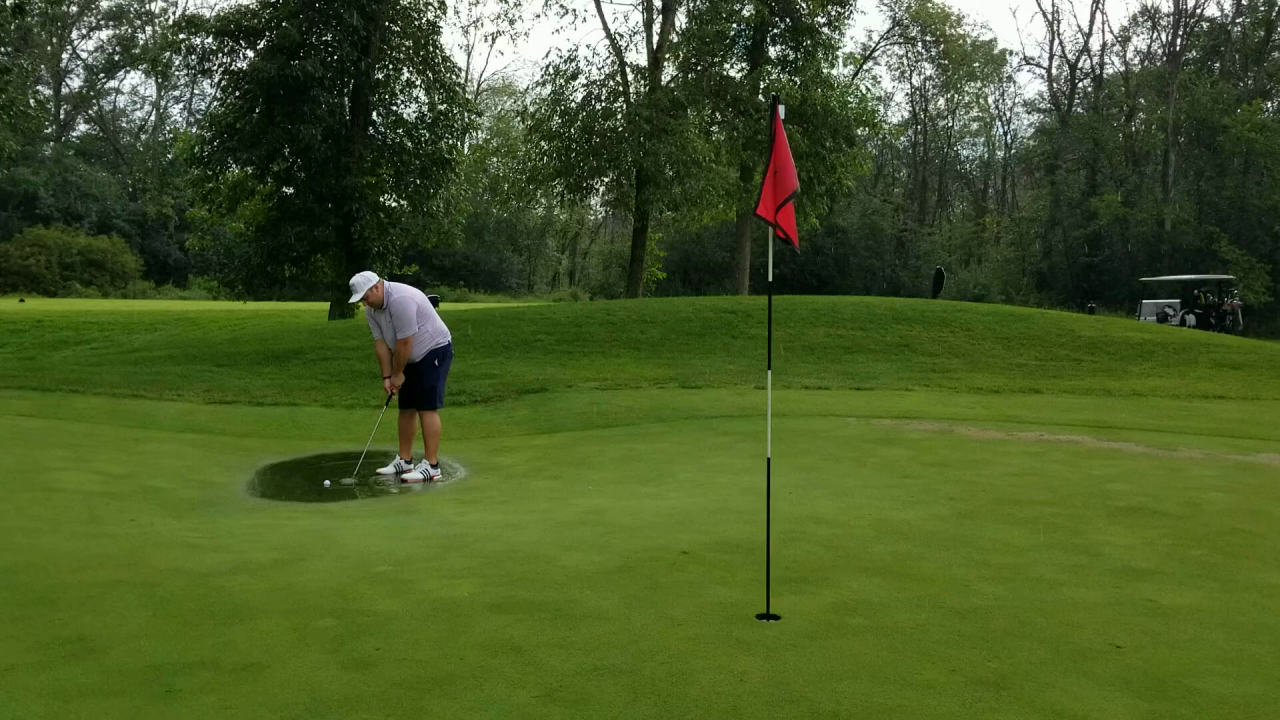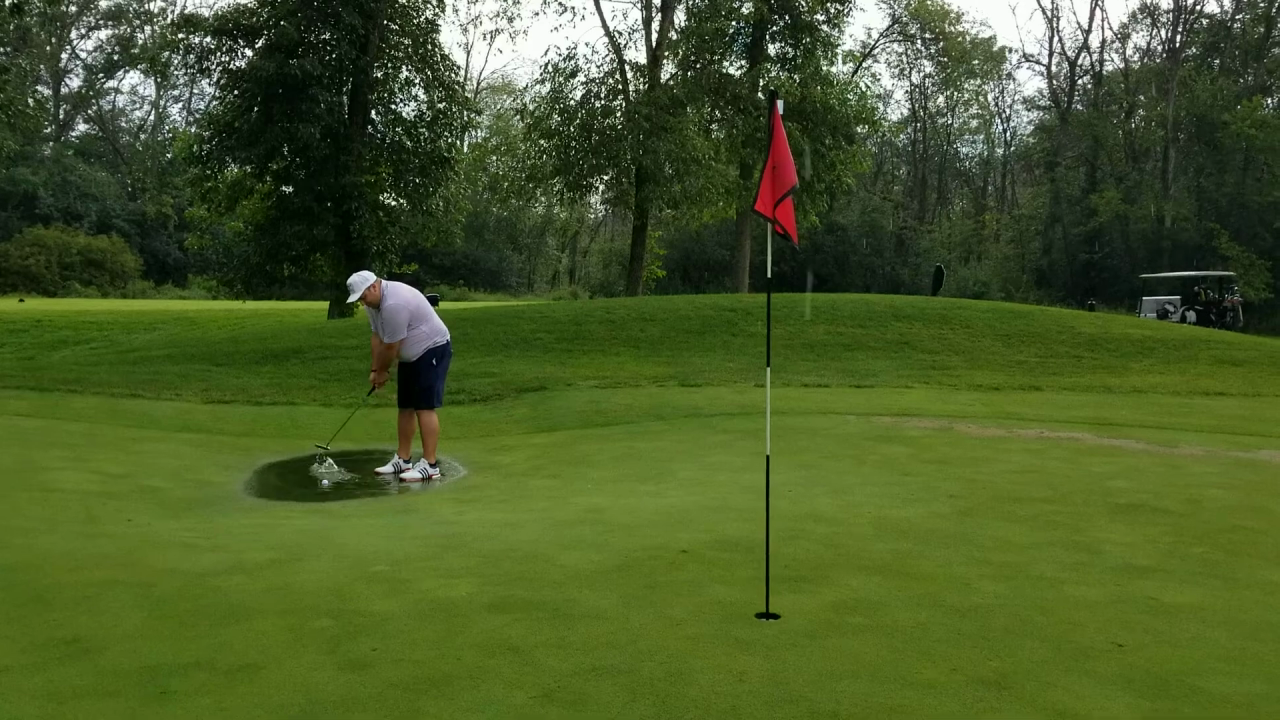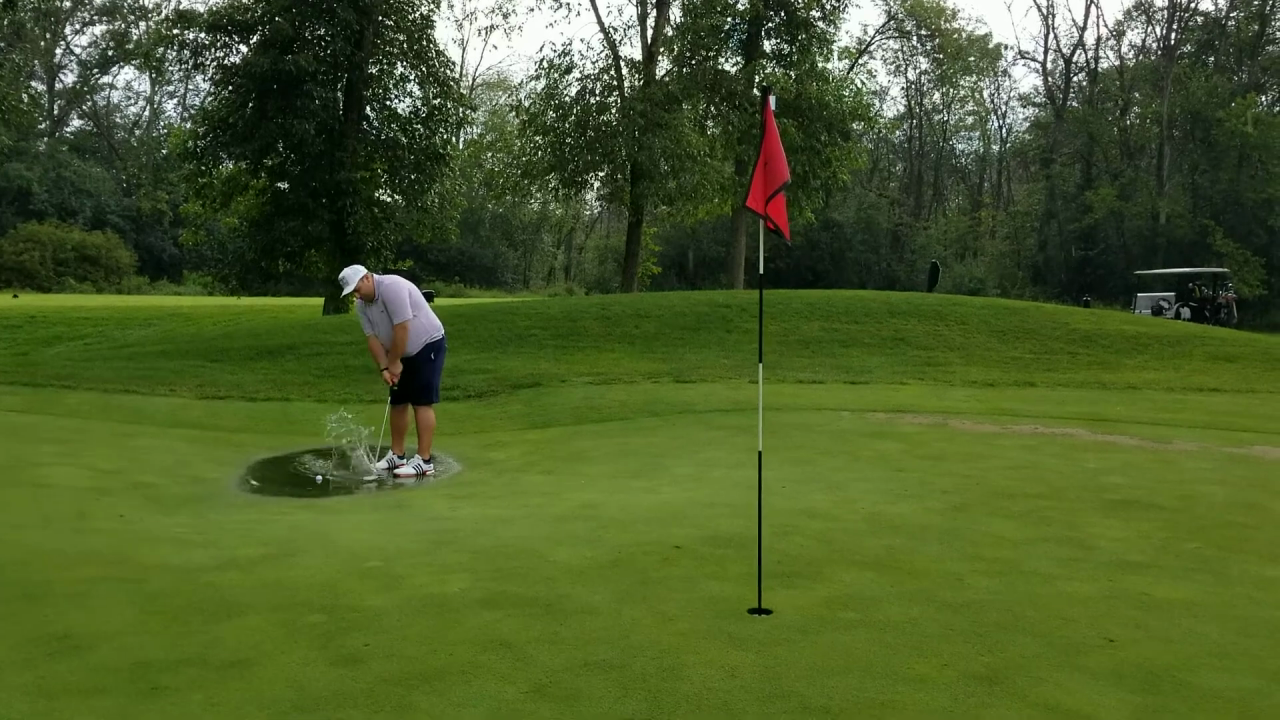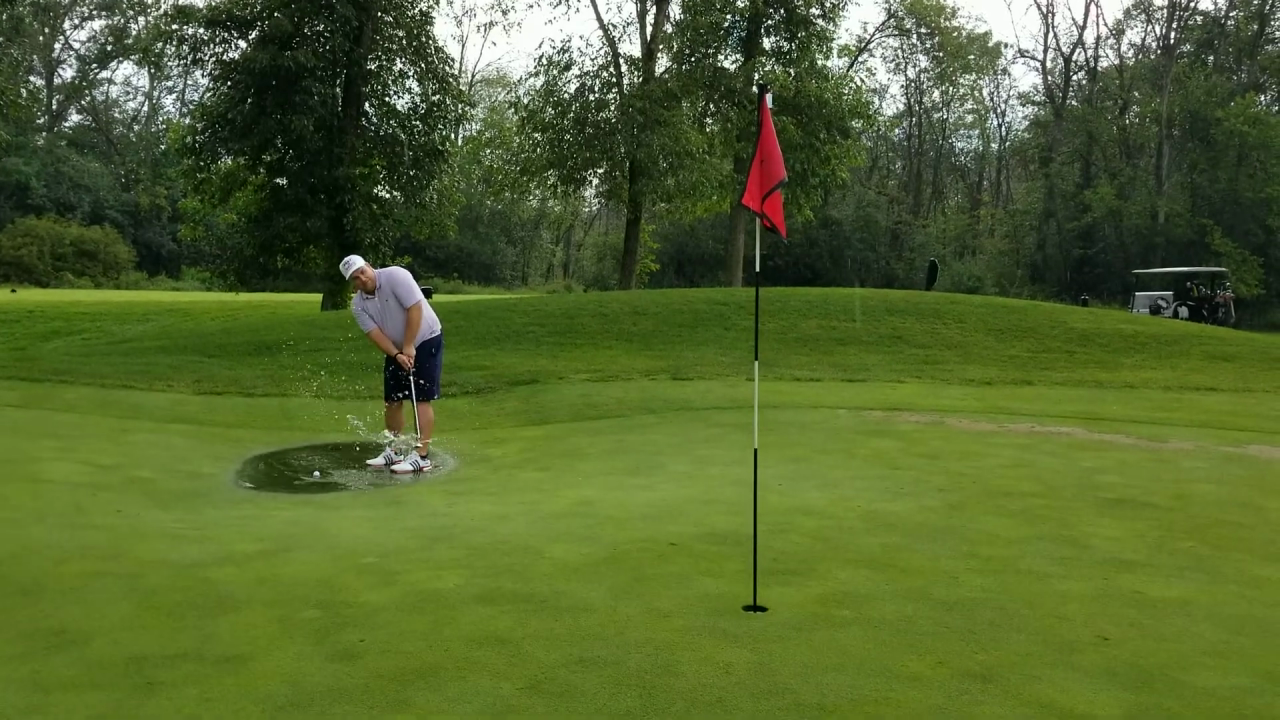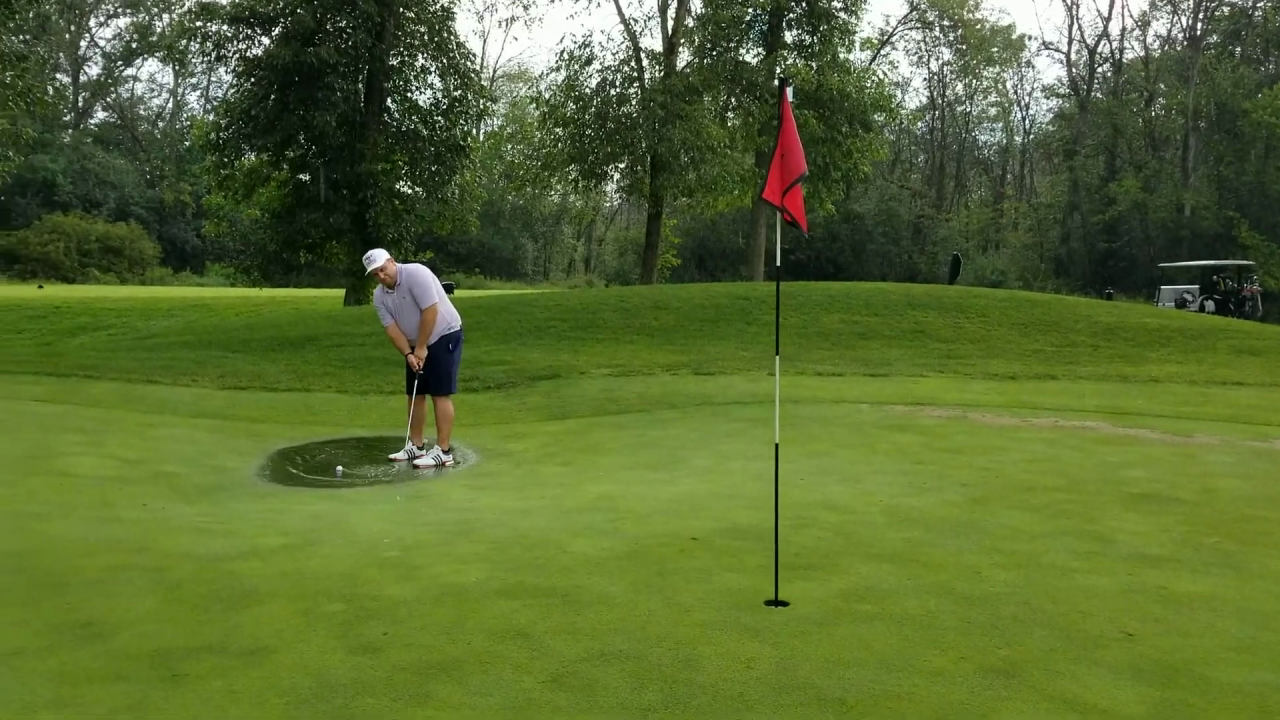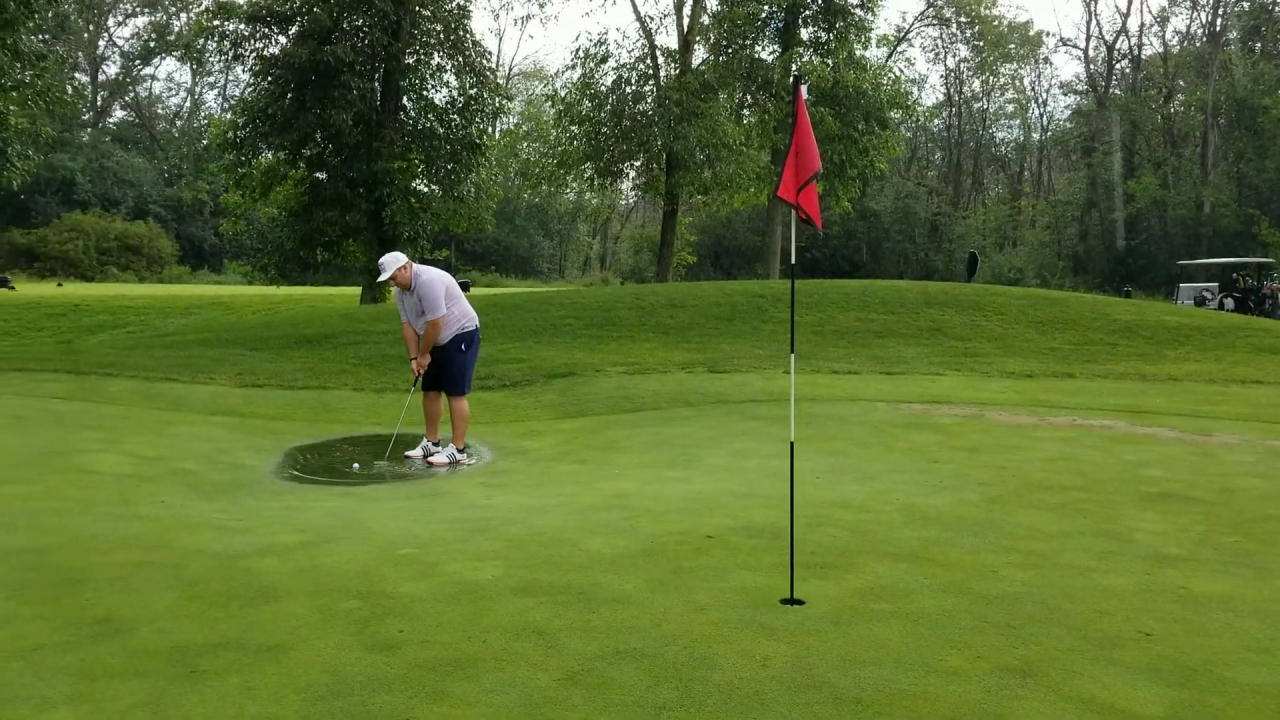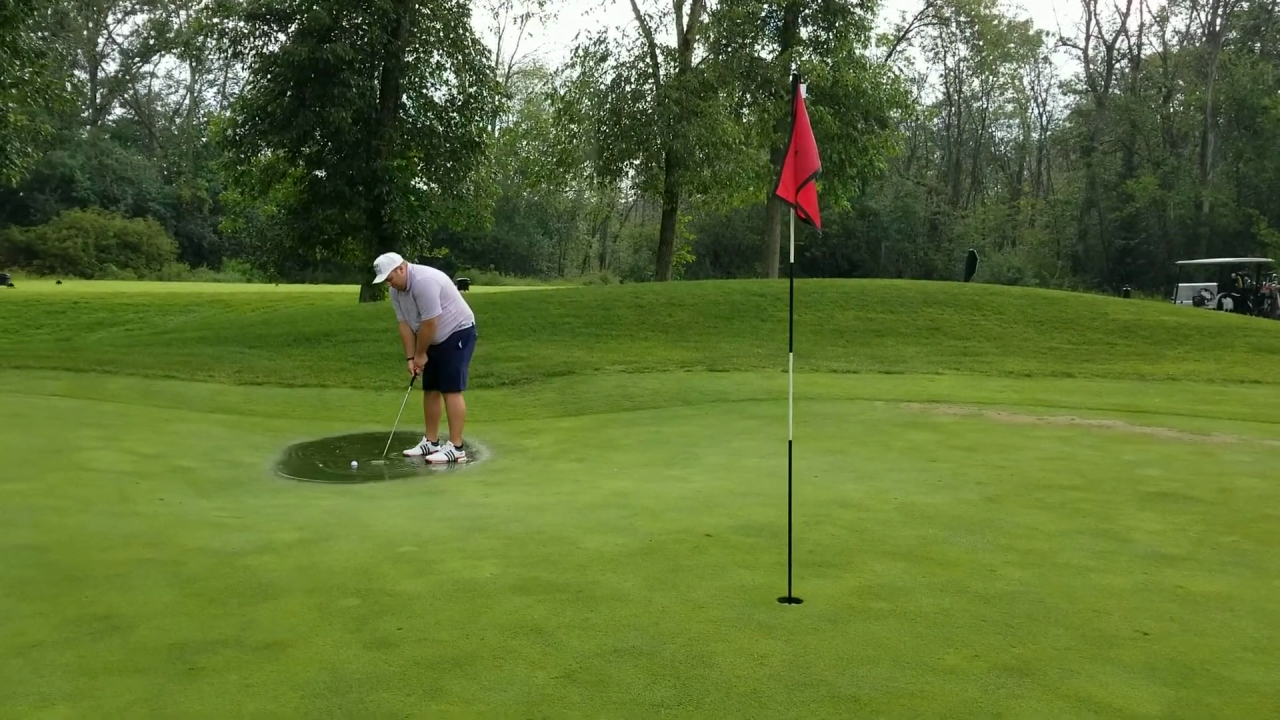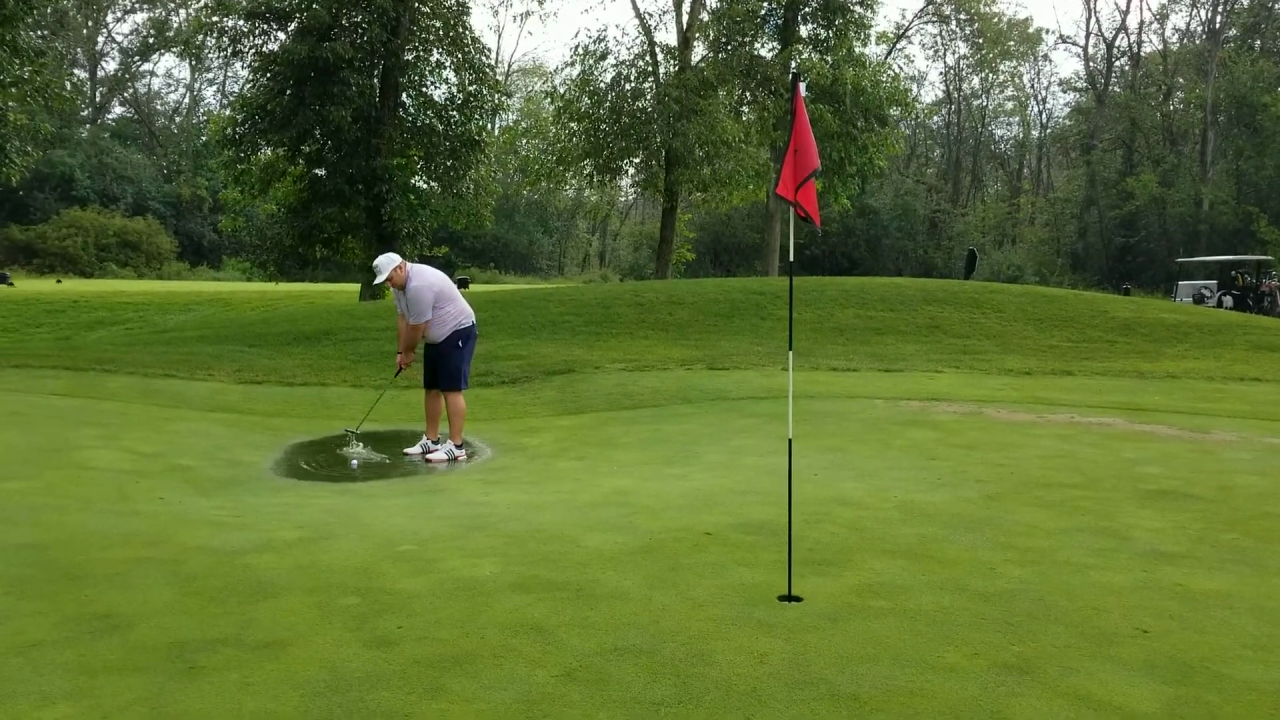
dt=0.4s
person 1, frame 1
left shoulder: (401, 299)
right shoulder: (372, 309)
left elbow: (404, 342)
right elbow: (380, 342)
left wrist: (398, 374)
right wrist: (387, 376)
left hip: (434, 352)
right hip: (411, 358)
left knee: (427, 408)
right knee: (406, 408)
left ankle: (431, 466)
right ankle: (404, 461)
person 1, frame 2
left shoulder: (394, 304)
right shoulder: (374, 302)
left elbow: (390, 346)
right elbow: (377, 337)
left wrist: (382, 372)
right wrist: (374, 370)
left hip: (432, 351)
right hip: (410, 356)
left knee: (424, 407)
right knee: (406, 407)
left ankle: (430, 465)
right ankle: (403, 460)
person 1, frame 3
left shoulder: (391, 287)
right shoulder: (362, 305)
left elbow: (402, 327)
right elbow: (373, 338)
left wrist: (396, 362)
right wrist: (384, 368)
left hip: (427, 347)
right hip: (401, 356)
left knee: (422, 404)
right knee: (397, 403)
left ankle: (424, 461)
right ankle: (397, 456)
person 1, frame 4
left shoulder: (395, 276)
right shoulder: (358, 304)
left elbow: (415, 309)
right elbow: (374, 333)
left wrist: (409, 346)
right wrist: (396, 354)
left hip: (425, 342)
right hip: (396, 350)
left knee: (421, 400)
right knee: (392, 400)
left ankle: (421, 457)
right ankle: (393, 452)
person 1, frame 5
left shoulder: (416, 274)
right shoulder: (379, 295)
left elbow: (430, 311)
right elbow: (392, 328)
left wrist: (421, 347)
right wrist: (409, 354)
left hip: (444, 337)
right hip: (417, 345)
left knee: (440, 394)
right knee: (415, 393)
left ankle: (443, 451)
right ankle: (416, 446)
person 1, frame 6
left shoulder: (428, 281)
right shoulder: (400, 290)
left elbow: (434, 323)
right elbow: (408, 325)
left wrist: (423, 354)
right wrist: (413, 357)
left hip: (461, 336)
right hip: (438, 341)
left knee: (455, 393)
right knee: (430, 391)
left ankle: (458, 450)
right ankle: (431, 443)
person 1, frame 7
left shoulder: (424, 281)
right shoulder: (396, 290)
left elbow: (429, 324)
right elbow: (404, 324)
left wrist: (420, 354)
right wrist: (410, 357)
left hip: (457, 334)
right hip: (435, 340)
left knee: (451, 390)
right knee: (431, 390)
left ankle: (456, 447)
right ankle: (431, 442)
person 1, frame 8
left shoulder: (419, 285)
right shoulder: (400, 285)
left elbow: (416, 327)
right elbow: (403, 319)
left wrist: (408, 353)
right wrist: (401, 352)
left hip: (458, 333)
right hip: (436, 338)
left knee: (451, 389)
right knee: (432, 388)
left ankle: (456, 446)
right ankle: (431, 441)
